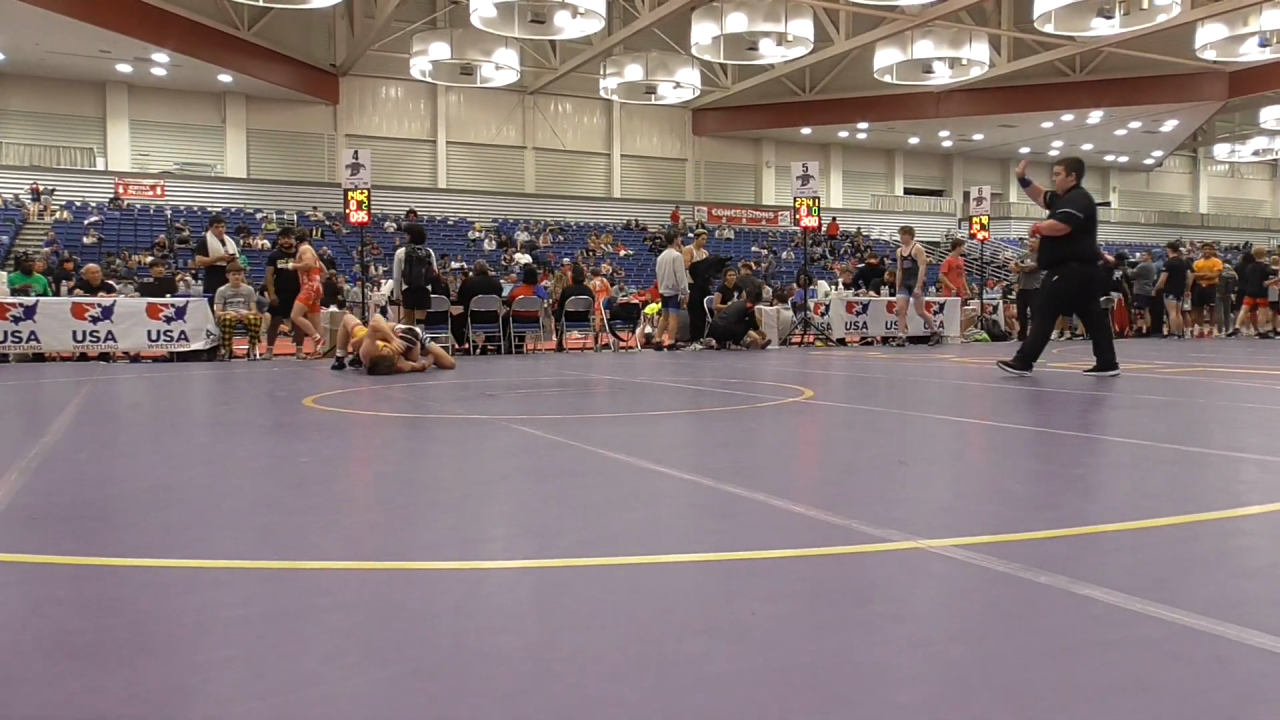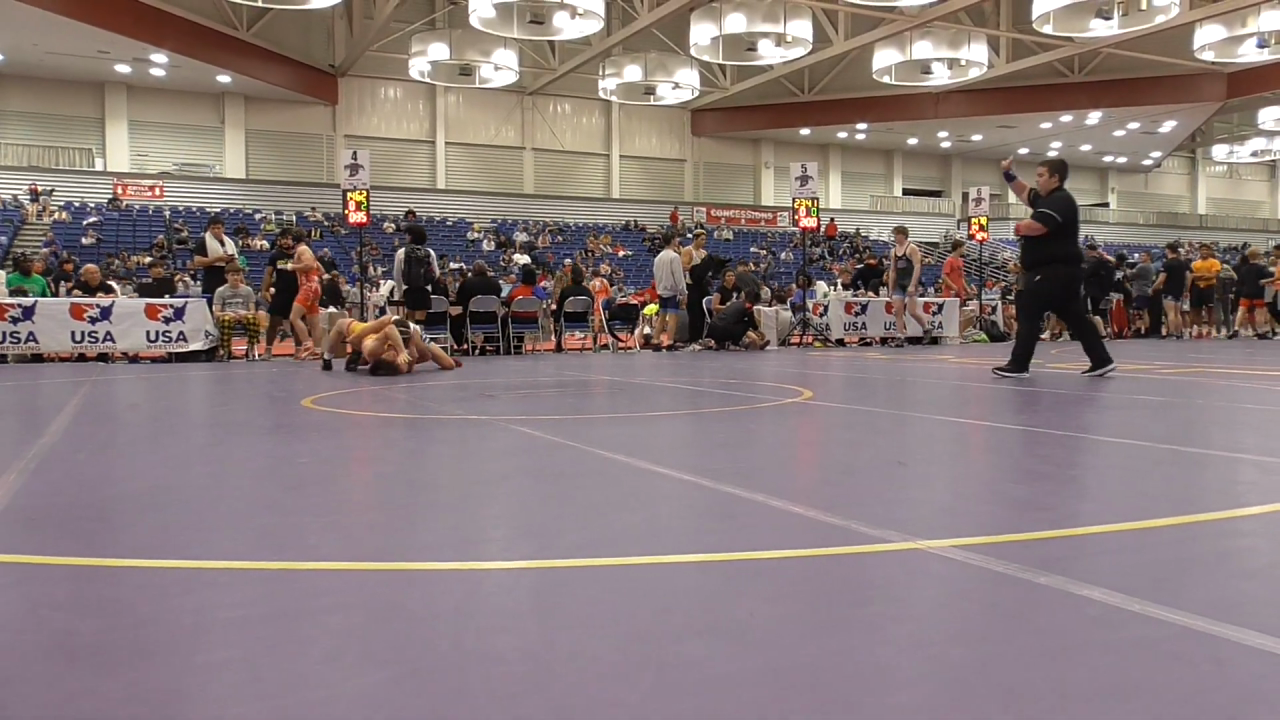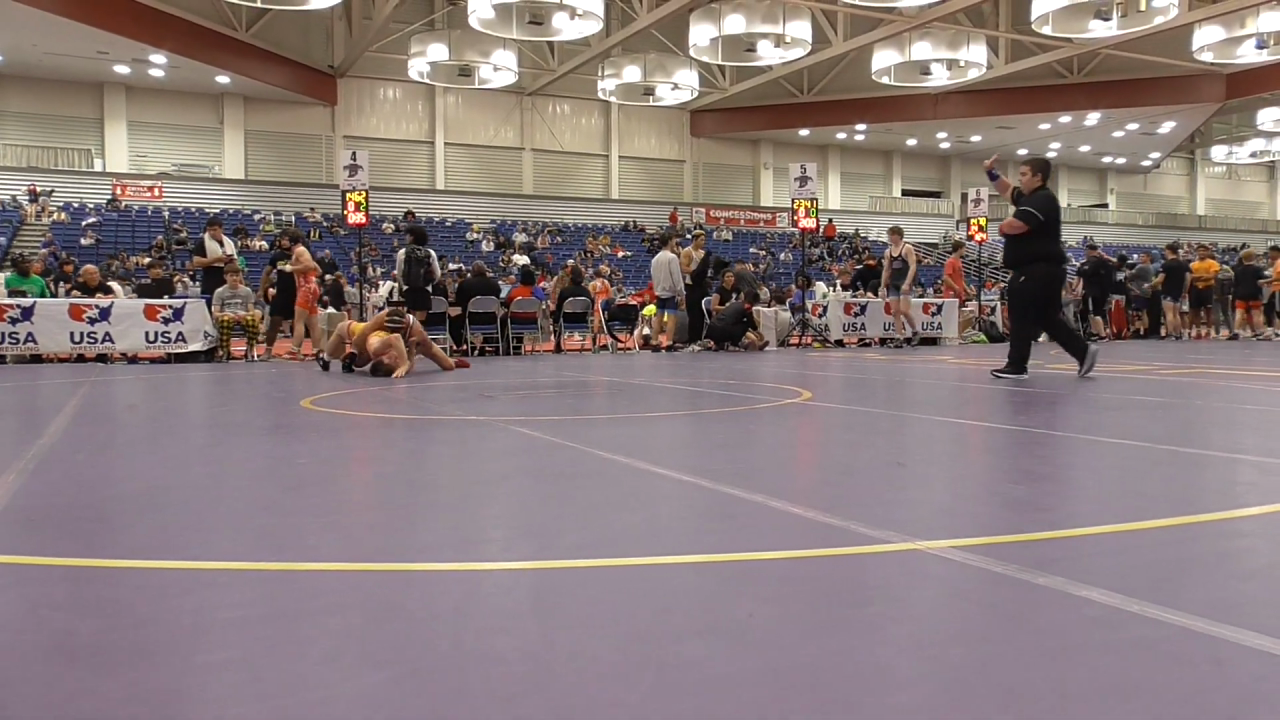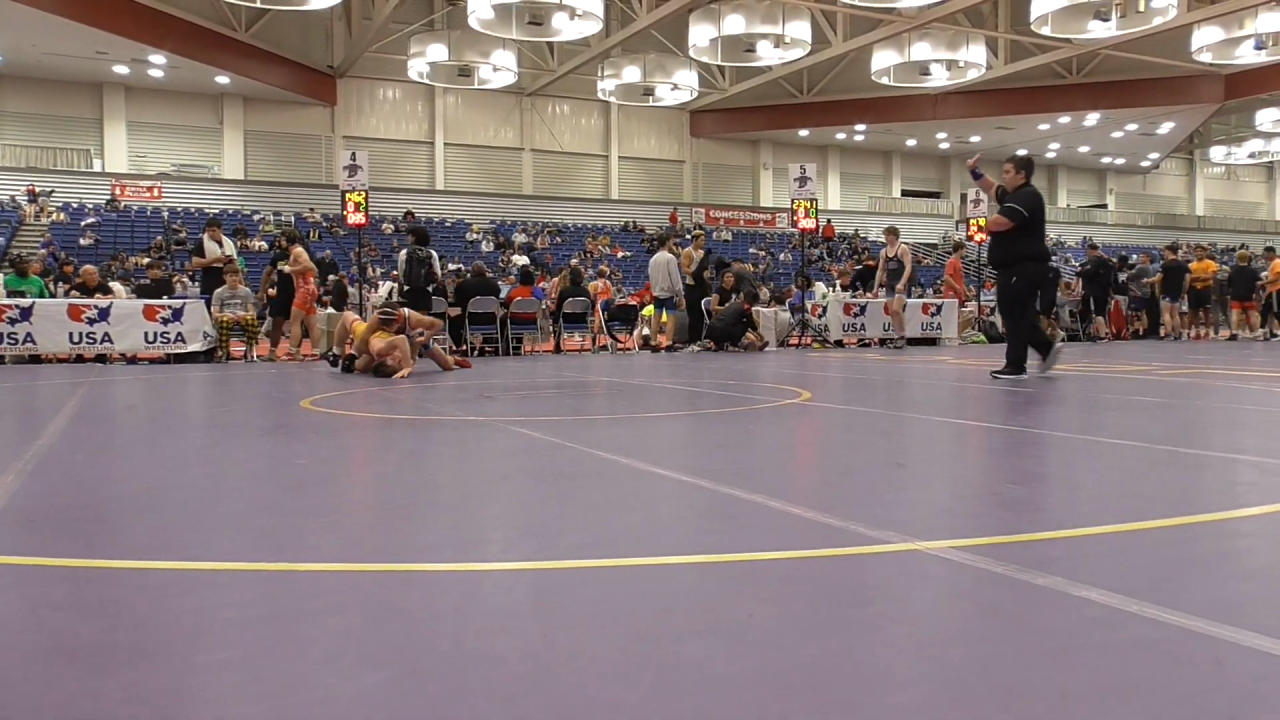
dt=0.1s
person 1, frame 1
left shoulder: (1077, 199)
right shoulder: (1066, 198)
left elbow: (1060, 226)
right elbow: (1040, 196)
left wrist: (1038, 229)
right wrist: (1023, 178)
left hip: (1071, 269)
right hip: (1079, 268)
left knee: (1043, 314)
right knee: (1092, 316)
left ankle: (1023, 362)
right ankle: (1107, 363)
person 1, frame 2
left shoulder: (1059, 200)
right shoulder: (1046, 198)
left elbow: (1034, 227)
right elbow: (1023, 193)
left wrist: (1019, 228)
right wrist: (1008, 174)
left hip: (1054, 271)
right hip: (1063, 270)
left knee: (1028, 315)
right knee: (1074, 317)
left ankle: (1018, 365)
right ankle: (1101, 360)
person 1, frame 3
left shoulder: (1042, 199)
right shoulder: (1031, 196)
left elbow: (1014, 225)
right elbow: (1007, 190)
left wrist: (1003, 226)
right wrist: (991, 173)
left hip: (1039, 270)
right hip: (1039, 269)
left knee: (1022, 317)
right knee: (1049, 318)
left ankle: (1015, 367)
right ankle: (1084, 351)
person 1, frame 4
left shoulder: (1025, 197)
right shoulder: (1014, 194)
left elbow: (999, 222)
right elbow: (992, 188)
left wrist: (987, 225)
right wrist: (974, 171)
left hip: (1025, 268)
right hip: (1018, 268)
left knee: (1016, 317)
right knee: (1019, 316)
left ankle: (1016, 366)
right ankle: (1047, 347)
